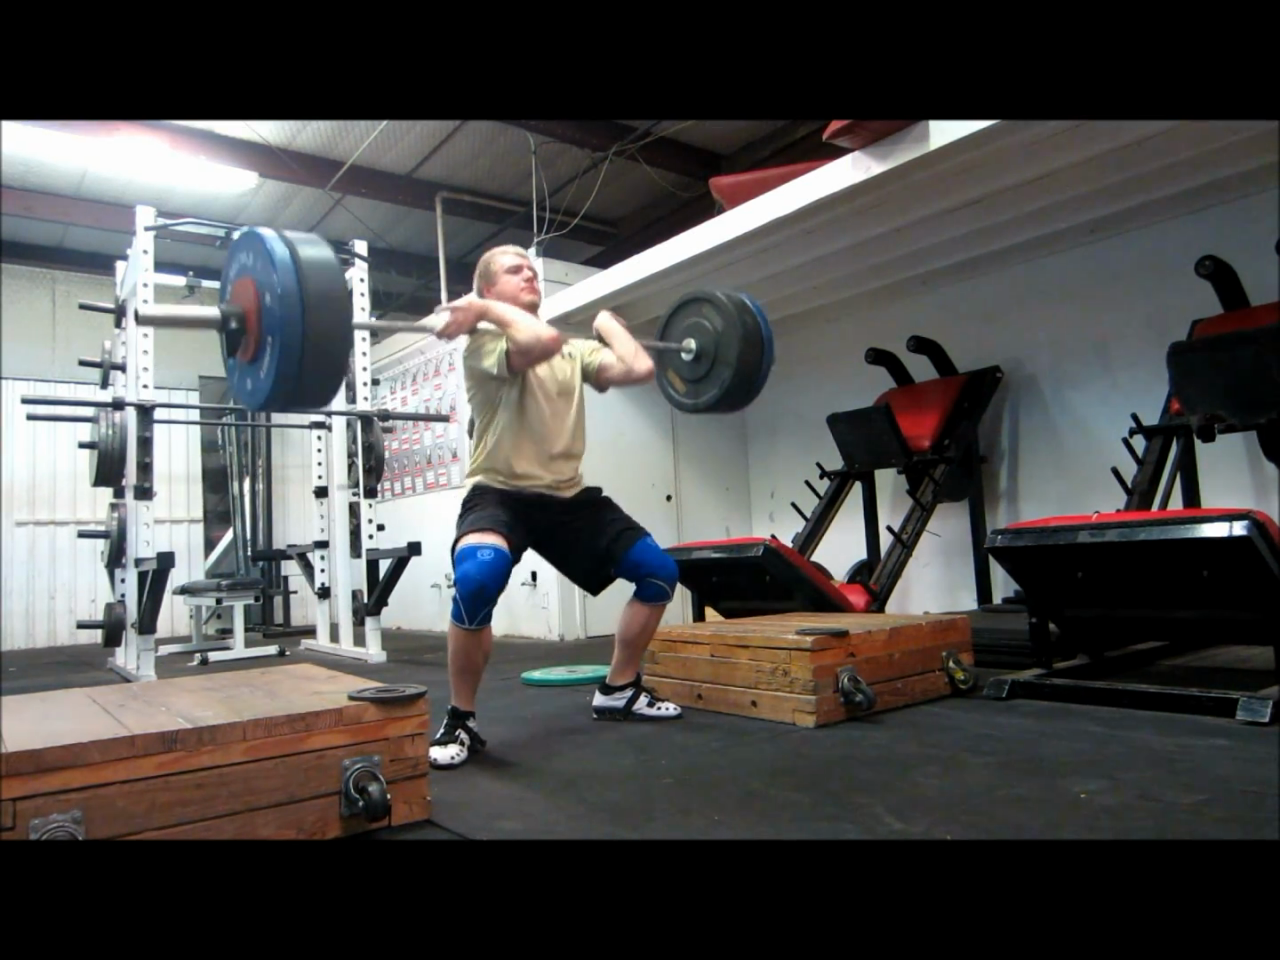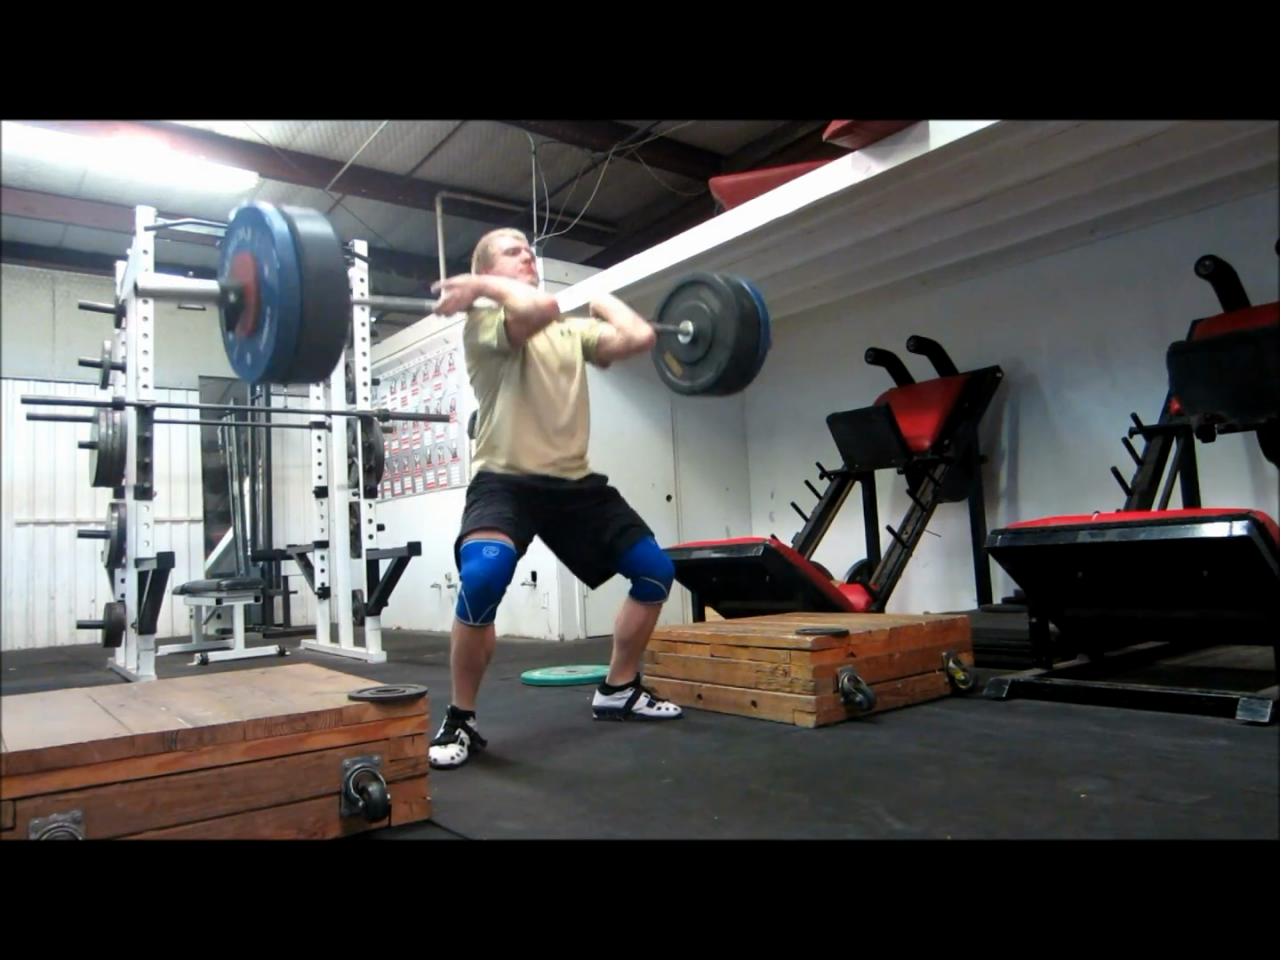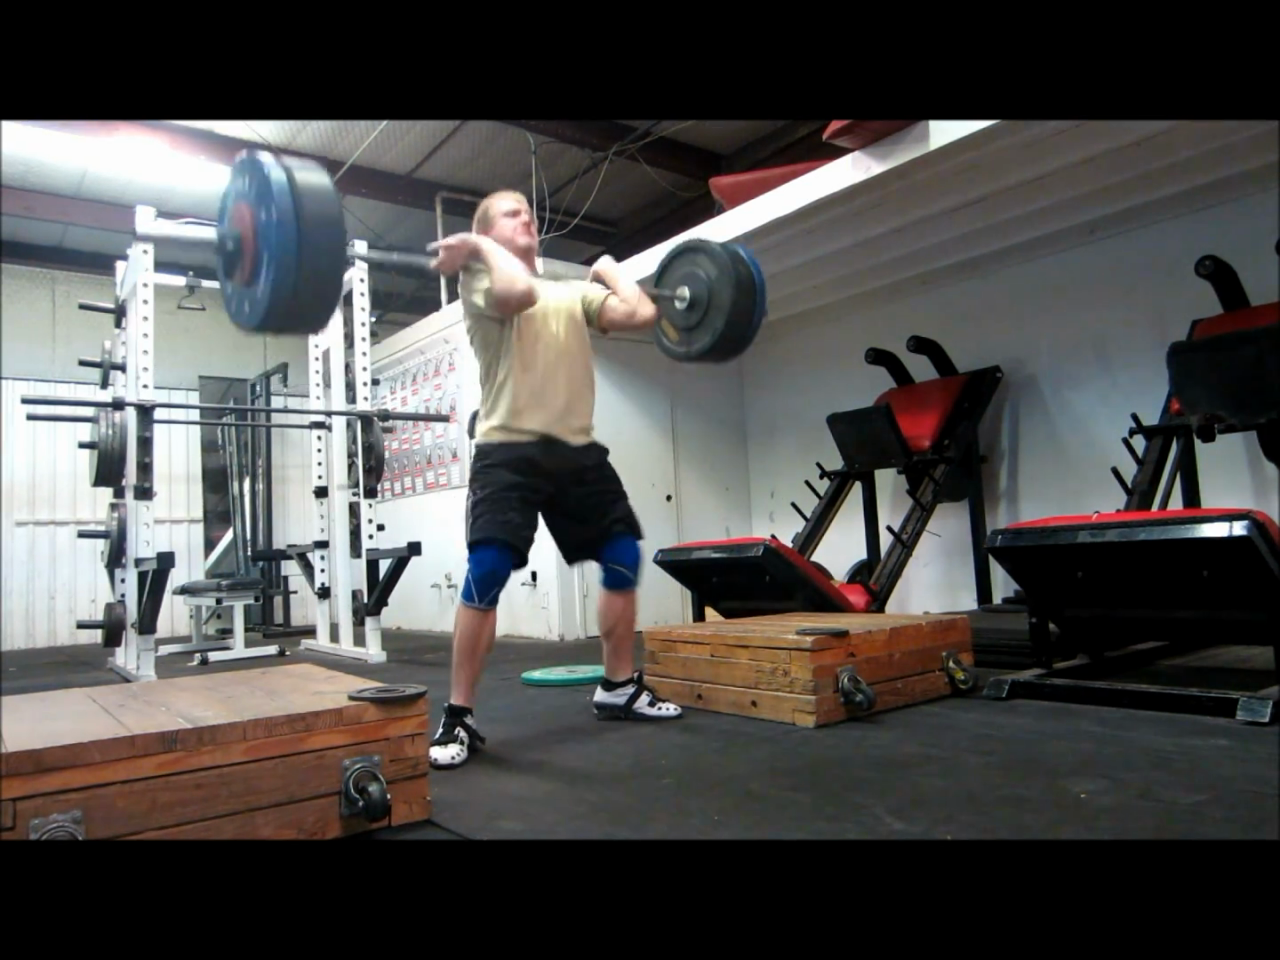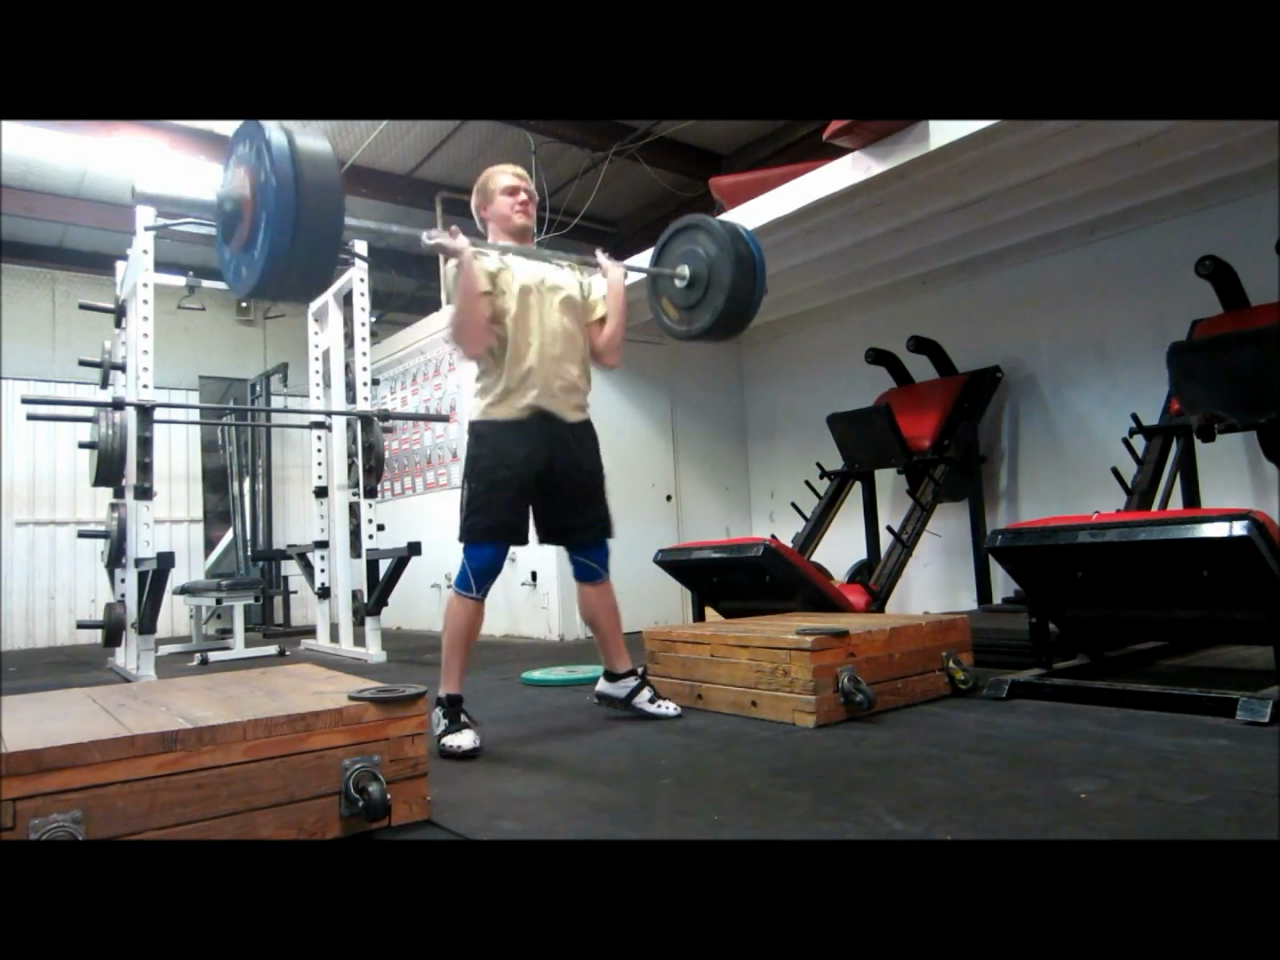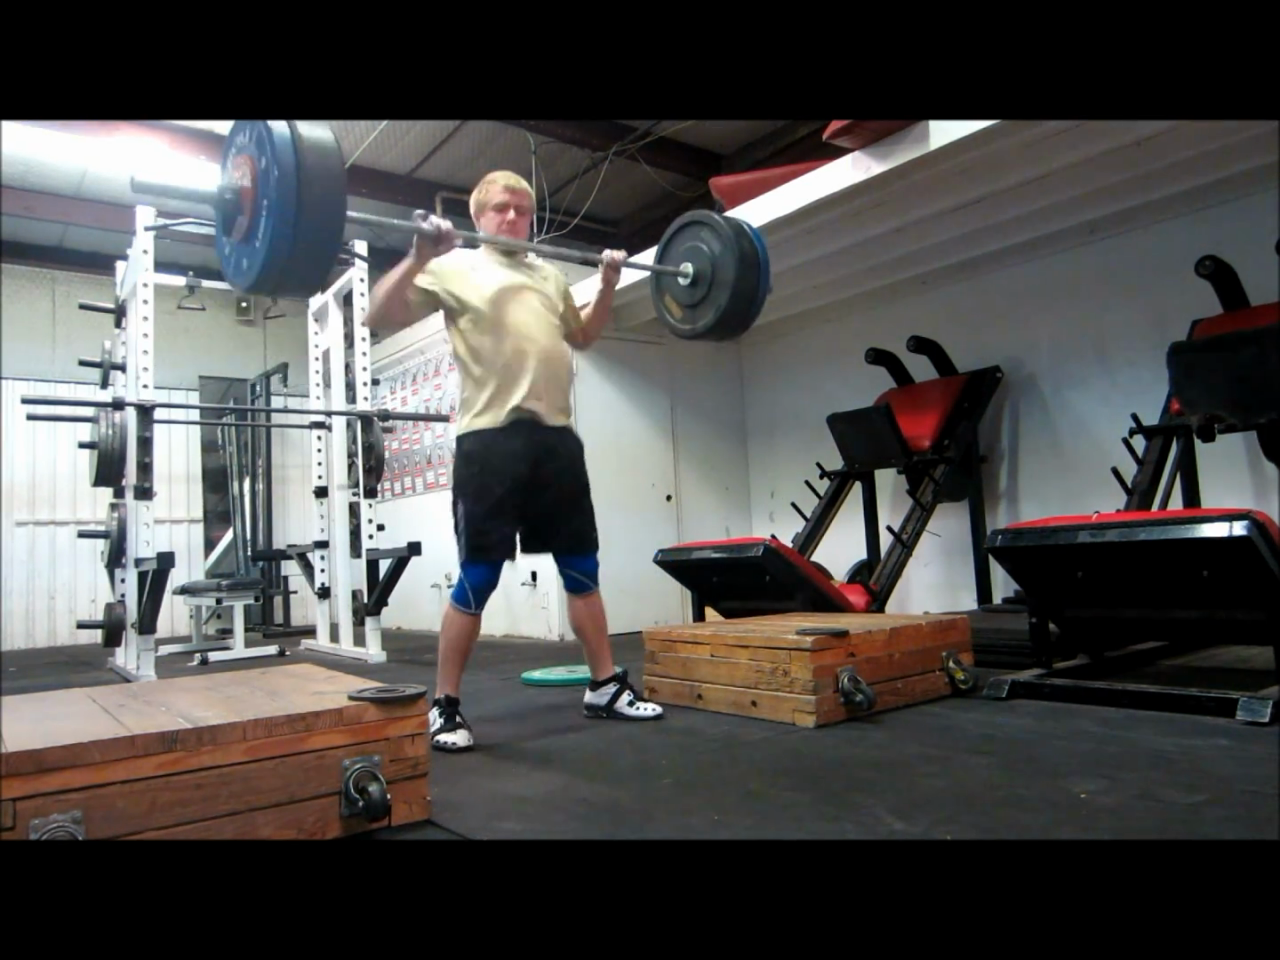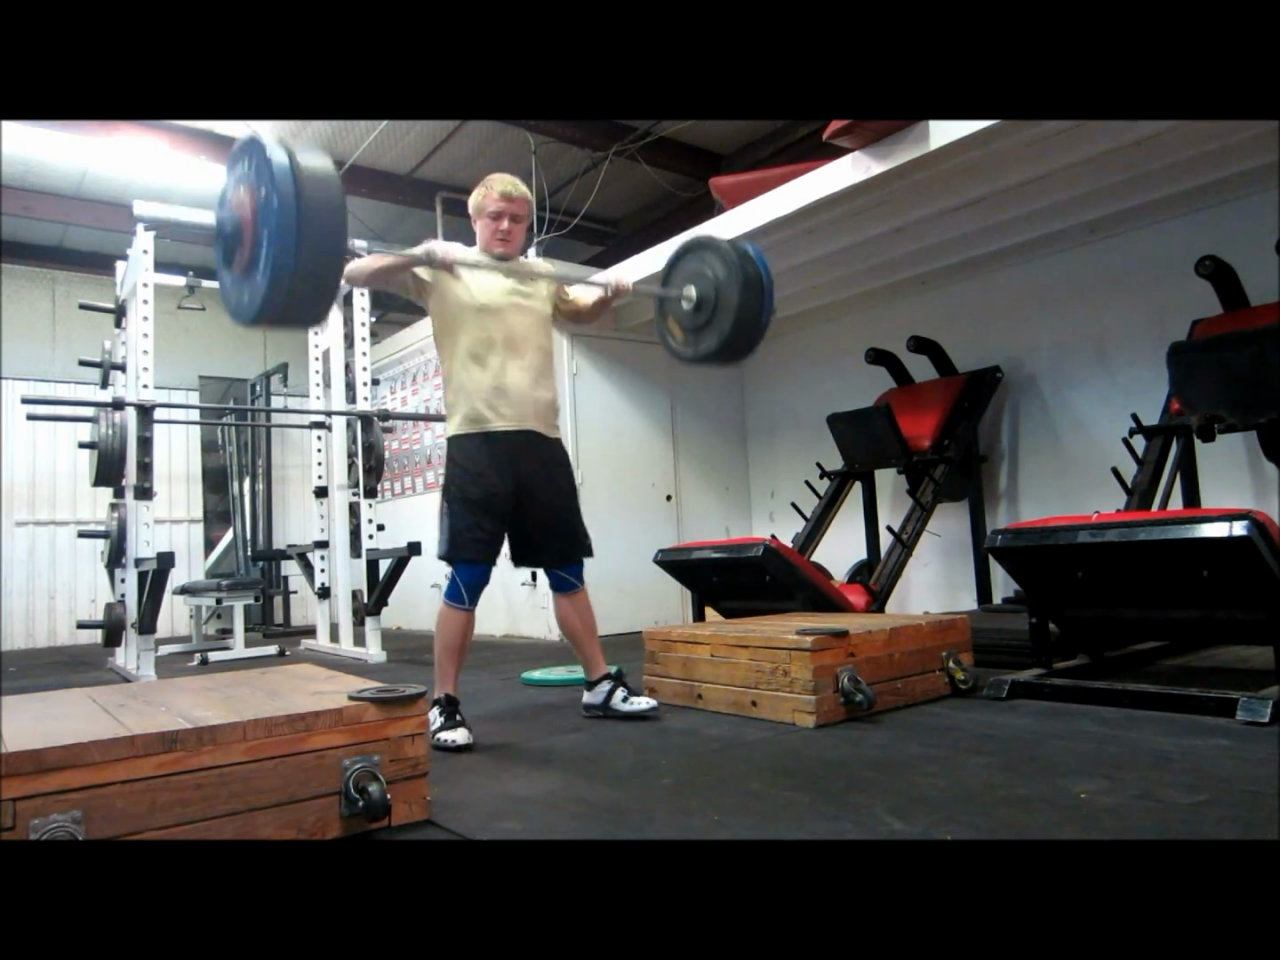
dt=0.1s
person 1, frame 1
left shoulder: (575, 350)
right shoulder: (486, 345)
left elbow: (640, 368)
right elbow: (542, 341)
left wrist: (607, 325)
right wrist: (486, 309)
left hip: (569, 493)
right hip: (501, 493)
left knee: (659, 571)
right knee: (477, 582)
left ankle: (618, 690)
right ankle: (460, 722)
person 1, frame 2
left shoulder: (574, 330)
right shoulder: (486, 322)
left elbow: (640, 337)
right elbow: (540, 307)
left wrist: (604, 303)
right wrist: (481, 287)
left hip: (574, 480)
right hip: (505, 481)
left knee: (655, 570)
right knee: (483, 578)
left ankle: (618, 689)
right ankle: (460, 721)
person 1, frame 3
left shoulder: (576, 291)
right shoulder: (486, 282)
left elbow: (642, 315)
right elbow: (521, 290)
left wrist: (609, 271)
right wrist: (477, 248)
left hip: (578, 448)
right hip: (510, 448)
left knee: (623, 561)
right knee: (487, 572)
left ankle: (620, 687)
right ankle: (458, 717)
person 1, frame 4
left shoulder: (570, 276)
right shoulder: (483, 267)
left elbow: (607, 354)
right elbow: (474, 345)
left wrist: (615, 281)
right wrist: (463, 255)
left hip: (569, 427)
right hip: (504, 425)
left knee: (591, 559)
right knee: (481, 563)
left ankle: (621, 678)
right ankle: (450, 706)
person 1, frame 5
left shoulder: (548, 276)
right shoulder: (455, 266)
left elbow: (583, 335)
right elbow: (382, 317)
left wrist: (607, 282)
right wrist: (423, 249)
left hip: (557, 433)
right hip: (492, 434)
left knee: (581, 569)
right knee: (480, 576)
left ankle: (607, 686)
right ankle: (445, 708)
person 1, frame 6
left shoulder: (541, 277)
right shoulder: (446, 269)
left elbow: (580, 312)
right elbow: (355, 273)
left wrist: (608, 295)
right wrist: (416, 255)
left hip: (541, 442)
right hip: (480, 441)
left knee: (567, 571)
right knee: (470, 576)
left ankle: (601, 685)
right ankle: (444, 705)
